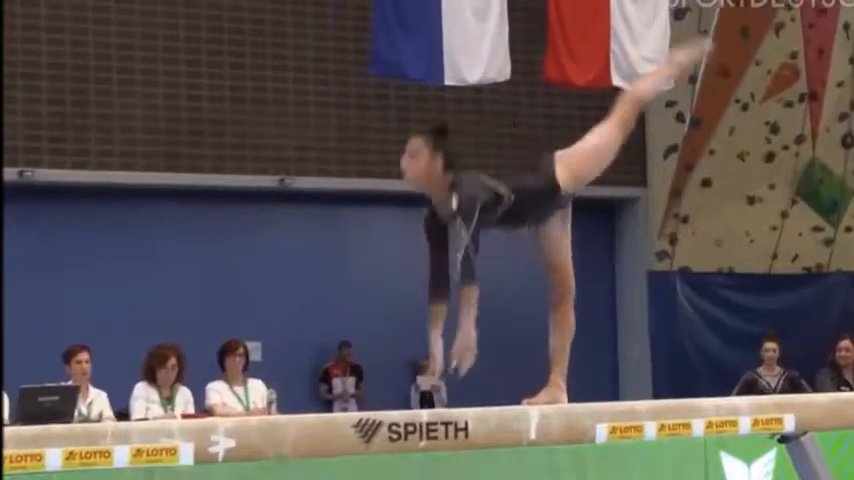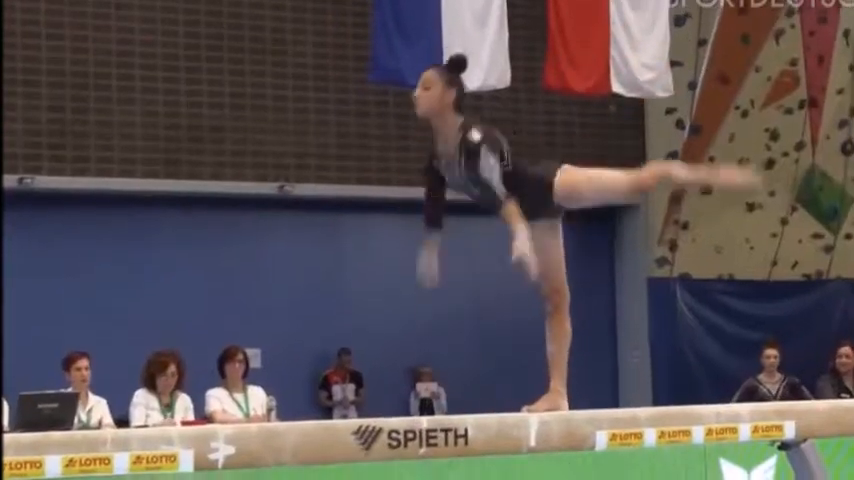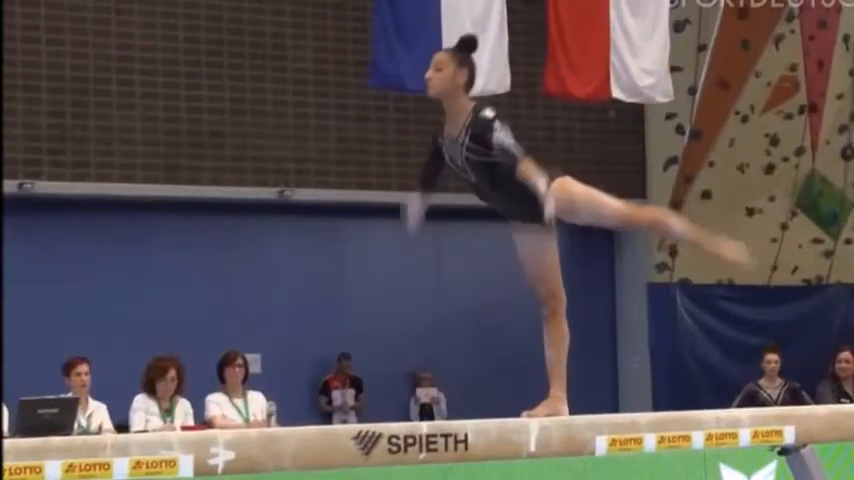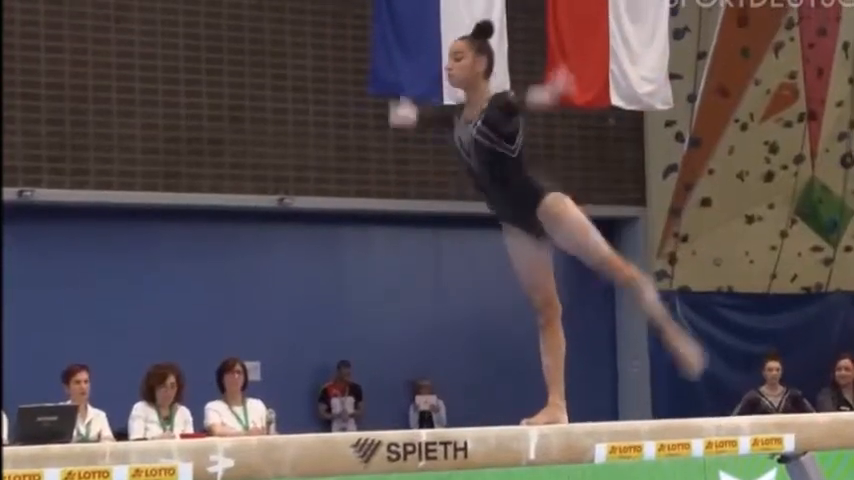
dt=0.1s
person 1, frame 1
left shoulder: (464, 200)
right shoulder: (435, 216)
left elbow: (465, 262)
right elbow: (440, 278)
left wrist: (467, 327)
right wrist: (434, 339)
left hip: (551, 181)
right hip: (541, 210)
right knee: (562, 295)
left ankle: (681, 59)
right ankle: (556, 387)
person 1, frame 2
left shoulder: (476, 139)
right shoulder: (437, 155)
left elbow: (499, 188)
right elbow: (433, 204)
left wrist: (520, 236)
right wrist: (430, 251)
left hip: (553, 188)
right hip: (539, 213)
right knee: (555, 302)
right ankle: (557, 393)
person 1, frame 3
left shoulder: (484, 120)
right shoulder: (444, 134)
left elbow: (513, 152)
right elbow: (431, 169)
left wrist: (539, 184)
right wrist: (418, 202)
left hip: (549, 198)
right hip: (524, 216)
right knee: (551, 303)
left ankle: (712, 244)
right ankle: (557, 397)
person 1, frame 4
left shoulder: (500, 106)
right shoulder: (462, 114)
left elbow: (524, 102)
right elbow: (435, 115)
left wrist: (546, 93)
right wrist: (408, 113)
left hip: (543, 204)
right hip: (515, 220)
left knee: (615, 267)
right knee: (545, 309)
left ankle: (673, 333)
right ankle: (556, 405)
